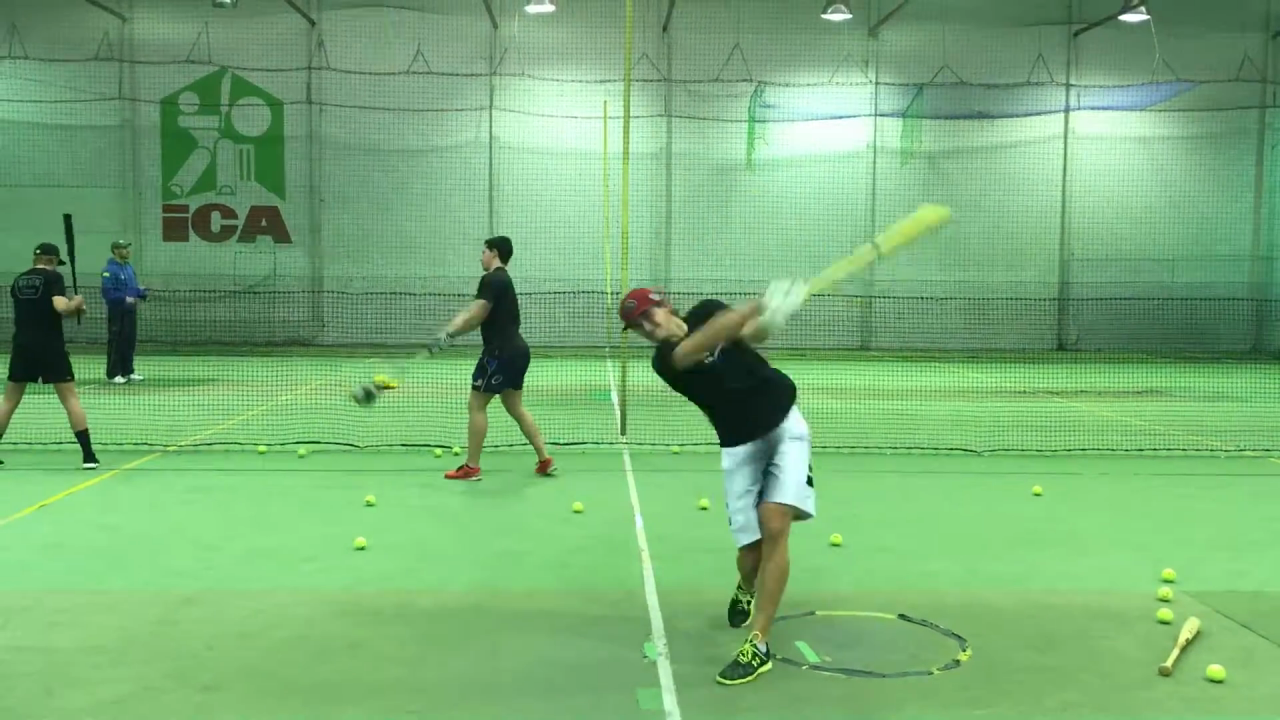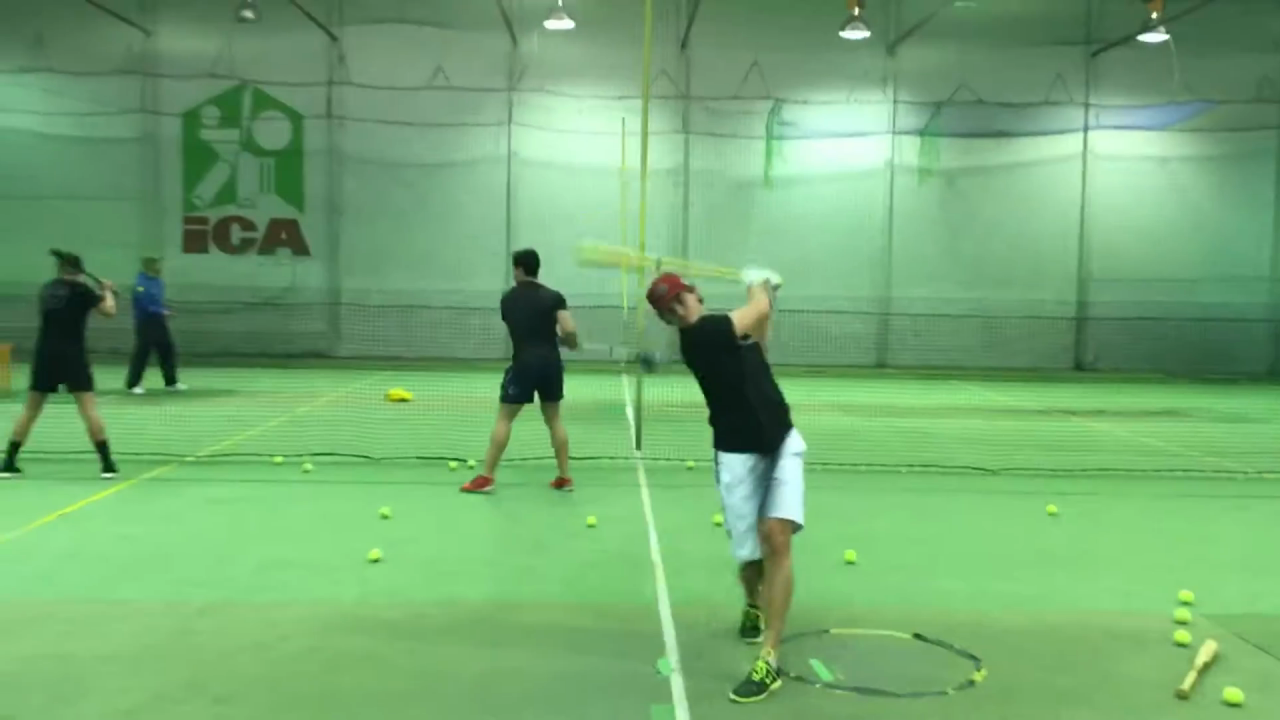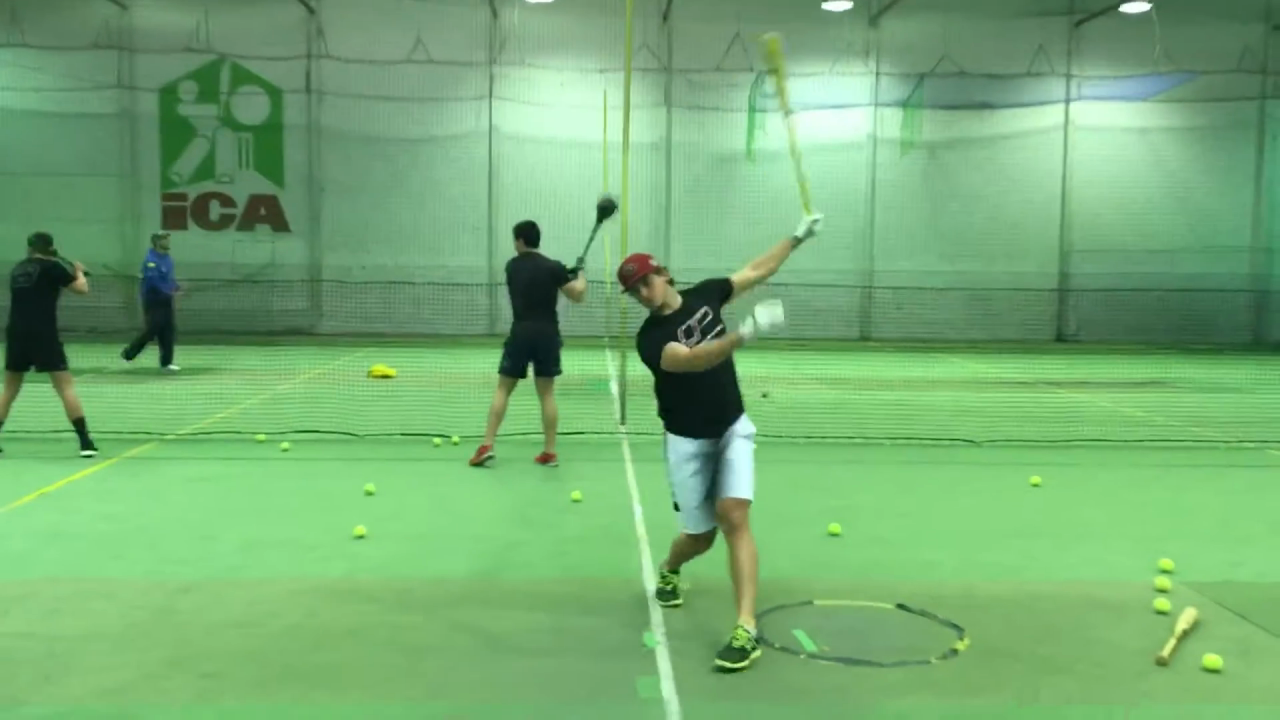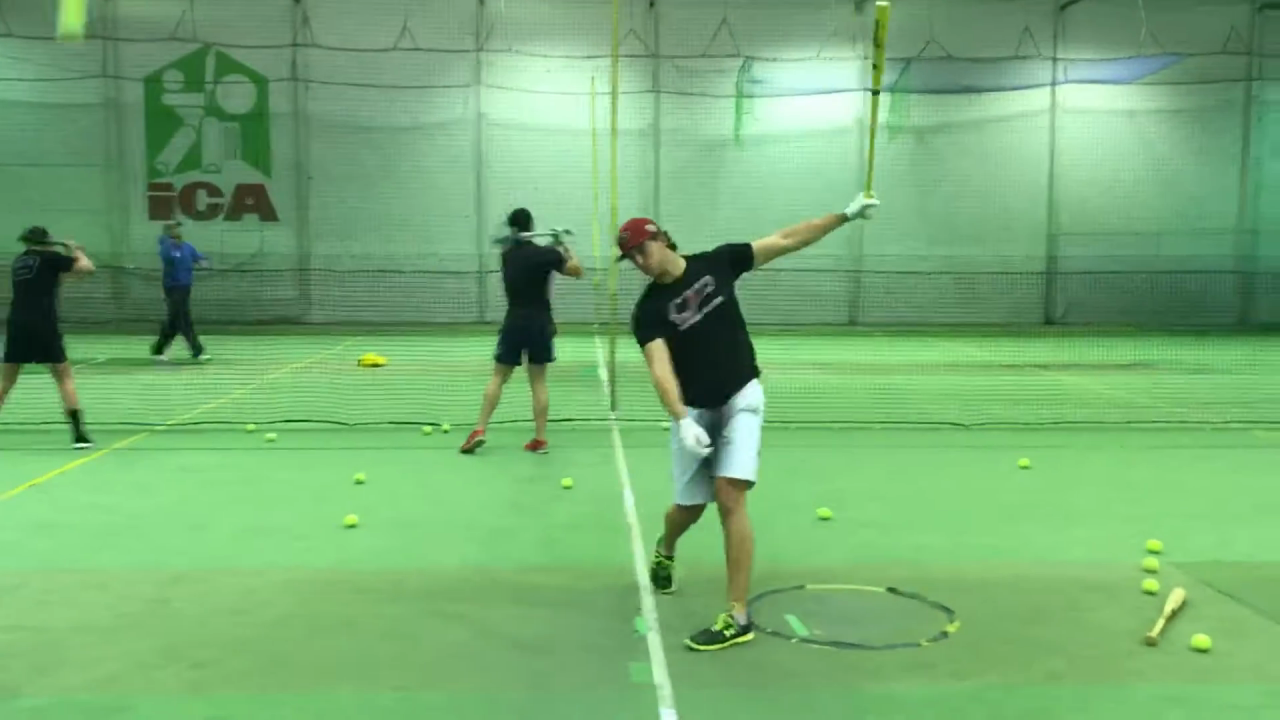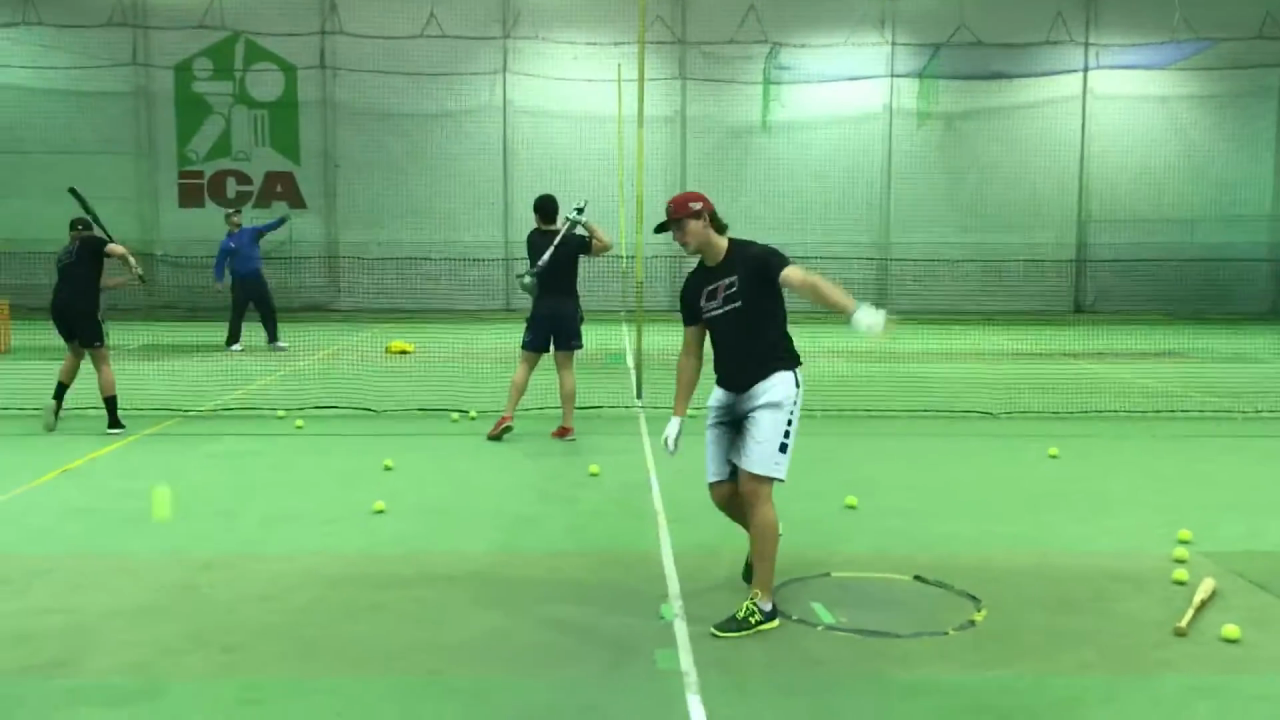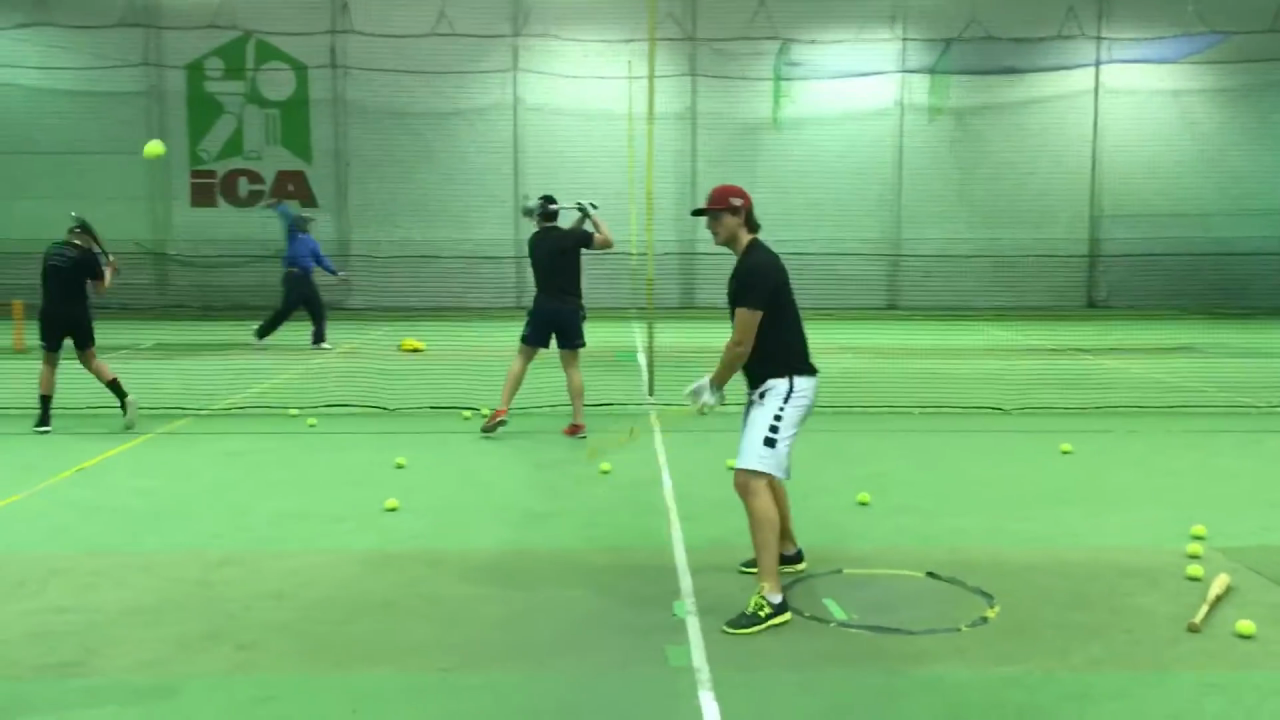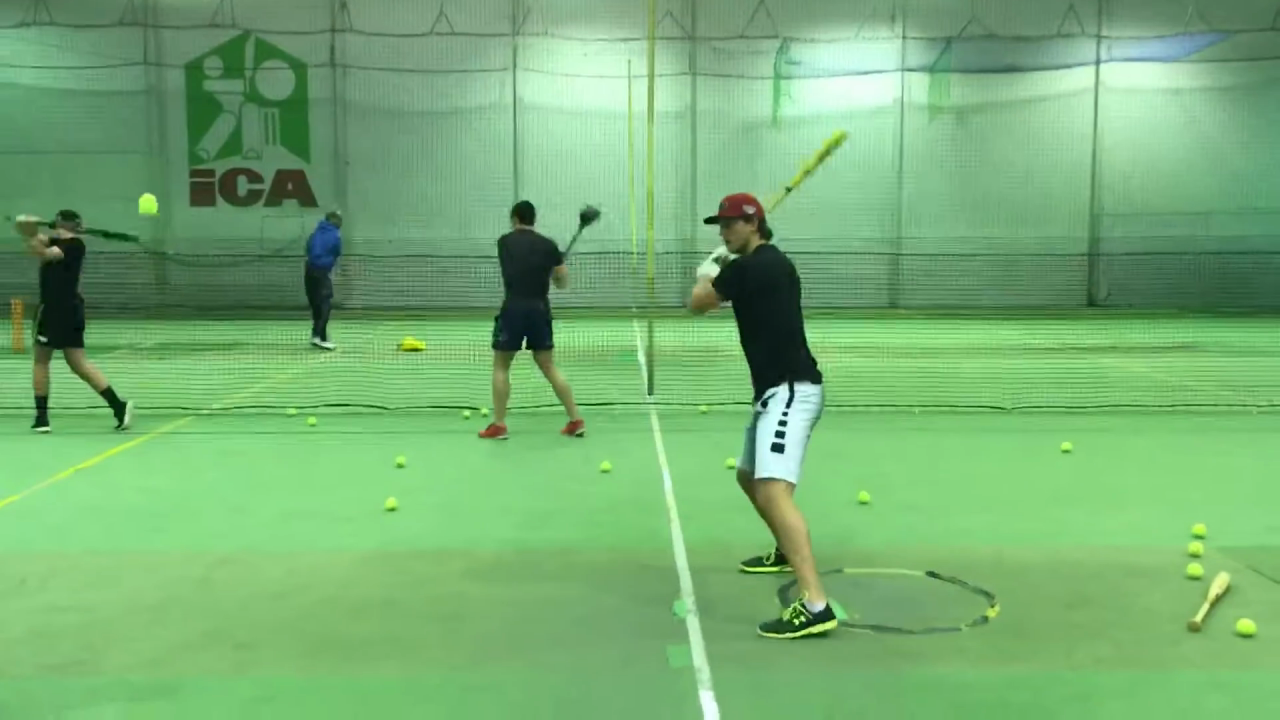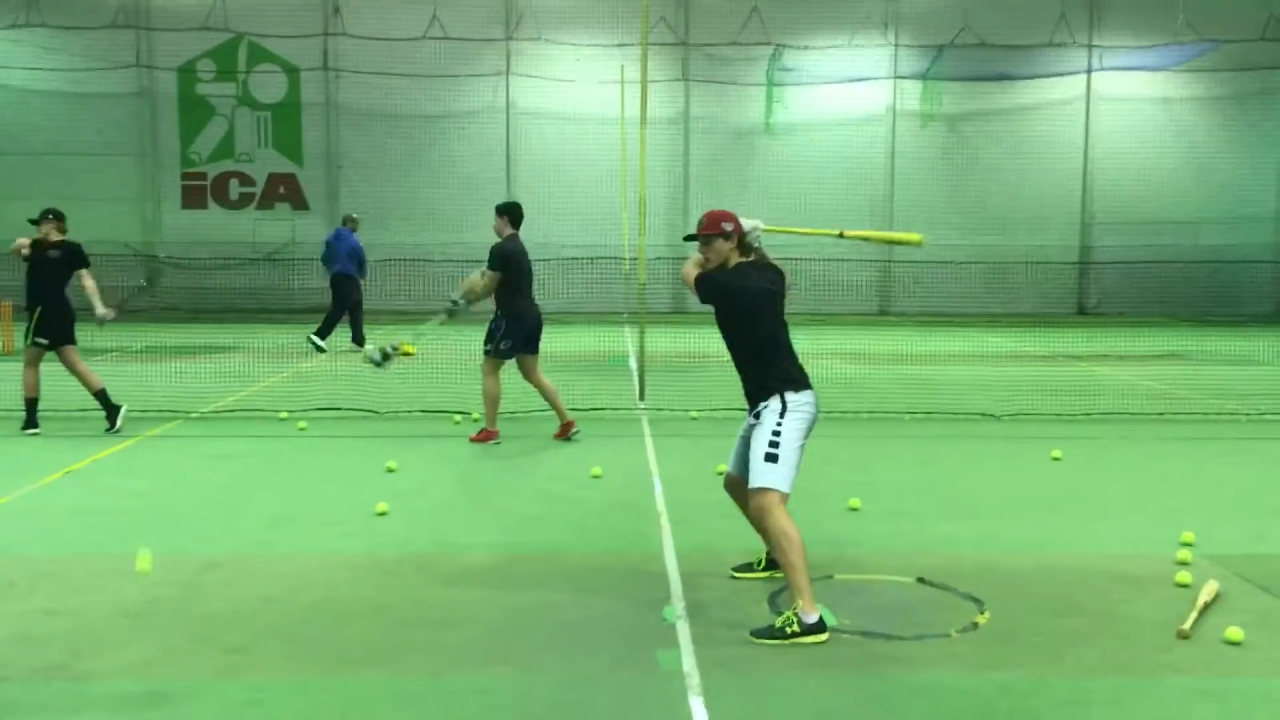
dt=0.4s
person 1, frame 1
left shoulder: (706, 314)
right shoulder: (666, 361)
left elbow: (748, 329)
right elbow: (699, 345)
left wrist: (764, 312)
right wrist: (756, 311)
left hip: (785, 426)
right hip: (741, 445)
left knee: (775, 524)
right knee: (751, 548)
left ankle: (758, 644)
right ankle: (746, 589)
person 1, frame 2
left shoulder: (721, 330)
right shoulder: (698, 336)
left elbow: (757, 338)
right elbow: (759, 309)
left wrist: (763, 288)
right wrist: (758, 286)
left hip: (783, 443)
right hip: (739, 456)
left knee: (776, 537)
right knee: (752, 557)
left ankle: (769, 660)
right ankle: (754, 604)
person 1, frame 3
left shoulder: (704, 295)
right shoulder: (650, 337)
left elbow: (754, 270)
right elbow: (693, 360)
left wrist: (797, 238)
right wrist: (745, 332)
left hip: (733, 429)
right hip: (688, 440)
left knee: (733, 516)
right knee: (700, 535)
left ankle: (747, 629)
right ankle: (669, 571)
person 1, frame 4
left shoulder: (718, 262)
right shoulder: (648, 310)
left elbow: (785, 241)
right elbow: (660, 370)
left wrist: (845, 215)
right wrist: (683, 421)
left hip: (740, 399)
right hip: (695, 411)
left knee: (729, 498)
right knee: (690, 505)
left ankle: (738, 616)
right ankle: (665, 551)
person 1, frame 5
left shoulder: (755, 259)
right shoulder: (693, 286)
left elbow: (806, 282)
right elbow: (691, 353)
left wrist: (855, 310)
right wrist: (678, 415)
left hip: (772, 386)
right hip: (727, 393)
left knee: (753, 489)
right knee: (722, 493)
left ankle: (762, 604)
right ankle: (761, 537)
person 1, frame 6
left shoulder: (757, 266)
right shoulder: (746, 265)
left elbow: (742, 345)
left wrist: (713, 387)
right wrist: (713, 384)
left hip: (785, 385)
right hip: (767, 384)
left knee: (750, 480)
right knee: (760, 475)
left ankle: (771, 597)
right ankle: (787, 549)
person 1, frame 7
left shoulder: (749, 267)
right shoulder: (776, 263)
left elbow: (698, 302)
left wrist: (706, 272)
right wrist: (723, 266)
left hip: (790, 392)
right hip: (782, 389)
left knee: (773, 491)
right knee: (749, 476)
left ankle: (814, 605)
right ankle: (788, 552)
person 1, frame 8
left shoulder: (725, 284)
right shoulder: (767, 275)
left elbow: (687, 271)
left wrist: (739, 241)
right wrist: (755, 246)
left hip: (784, 403)
right hip: (773, 400)
left knee: (767, 502)
right knee: (736, 483)
left ankle: (807, 616)
right ankle: (777, 556)
person 2, frame 1
left shoulder: (493, 279)
right shoulder: (497, 280)
left elbow: (476, 317)
right elbow: (469, 312)
left wrist: (449, 333)
right wrist: (448, 332)
left hip: (500, 352)
right hip: (515, 351)
left knee: (476, 405)
right knee: (515, 407)
left ankle: (472, 467)
right ankle: (544, 459)
person 2, frame 2
left shoulder: (509, 298)
right shoulder: (554, 297)
right elbow: (569, 329)
right wrist: (571, 342)
left hip: (524, 363)
right hip: (552, 363)
left knee: (504, 418)
right knee: (554, 419)
left ankle: (486, 477)
right ankle: (564, 477)
person 2, frame 3
left shoulder: (512, 267)
right shoulder: (554, 268)
right elbow: (577, 296)
left wrist: (565, 274)
right wrist: (580, 275)
left hip: (520, 335)
right hip: (548, 336)
left knee: (502, 390)
right knee: (547, 394)
left ankle: (487, 445)
right ankle: (550, 452)
person 2, frame 4
left shoulder: (508, 253)
right shoulder: (546, 255)
right elbow: (578, 271)
left wrist: (554, 246)
right wrist: (564, 248)
left hip: (514, 322)
right hip: (540, 323)
left knee: (498, 376)
right knee: (538, 381)
left ankle: (479, 430)
right ankle: (540, 439)
person 2, frame 5
left shoulder: (533, 238)
right shoulder: (572, 241)
right elbow: (606, 245)
left wrist: (572, 221)
right wrist: (584, 222)
left hip: (541, 310)
right hip: (568, 311)
left knee: (525, 364)
right knee: (565, 368)
left ankle: (507, 417)
right ankle: (567, 426)
person 2, frame 6
left shoulder: (534, 240)
right shoulder: (573, 237)
right elbow: (608, 242)
left wrist: (581, 219)
right wrist: (591, 216)
left hip: (543, 307)
right hip: (570, 309)
left knee: (522, 358)
right knee: (572, 366)
left ankle: (502, 410)
right ankle: (578, 423)
person 2, frame 7
left shoulder: (505, 242)
right shoulder: (548, 245)
right elbow: (562, 282)
right wrist: (555, 264)
left hip: (512, 309)
right hip: (539, 309)
left knee: (500, 366)
right knee: (549, 368)
left ankle: (499, 425)
right ankle: (576, 420)
person 2, frame 8
left shoulder: (501, 249)
right shoulder: (514, 247)
left elbow: (488, 287)
right elbow: (483, 275)
left wrist: (465, 299)
right wrist: (461, 294)
left hip: (511, 317)
right hip: (529, 316)
left knee: (490, 370)
right knee: (532, 374)
left ankle: (491, 430)
right ankle: (566, 421)
person 3, frame 1
left shoulder: (18, 281)
right shoulder: (53, 277)
right elbow: (60, 307)
left wrist: (69, 311)
right wrist: (75, 302)
left hip: (22, 346)
right hip: (50, 346)
right knee: (70, 400)
right ankle: (88, 454)
person 3, frame 2
left shoulder: (47, 289)
right shoulder: (79, 289)
right elbow: (110, 311)
left wrist: (95, 295)
right wrist: (107, 291)
left hip: (45, 355)
right hip: (72, 355)
left knee: (30, 409)
right knee: (89, 409)
right ankle: (107, 464)
person 3, frame 3
right shoulder: (52, 267)
right elbow: (82, 288)
left wrist: (66, 275)
right wrist: (78, 271)
right hip: (44, 335)
right knee: (66, 388)
right ankle: (85, 442)
person 3, frame 4
left shoulder: (18, 262)
right shoulder: (50, 257)
right elbow: (88, 268)
left wrist: (64, 263)
right wrist: (75, 252)
right hip: (44, 326)
right knee: (65, 379)
right ankle: (79, 434)
person 3, frame 5
left shoulder: (63, 253)
right shoulder: (91, 243)
right elbow: (118, 251)
right wrist: (131, 261)
left hip: (59, 308)
right hip: (83, 309)
left knee: (75, 353)
right knee: (102, 363)
left ankle: (56, 402)
right ankle: (113, 421)
person 3, frame 6
left shoulder: (53, 248)
right shoulder: (88, 256)
right elbow: (101, 288)
right wrist: (109, 270)
left hip: (50, 313)
right hip: (77, 314)
left knee: (49, 363)
right knee: (90, 361)
left ankle: (44, 418)
right ankle: (124, 399)
person 3, frame 7
left shoulder: (74, 244)
right shoulder: (58, 242)
left elbow: (47, 255)
right elbow: (37, 242)
left wrist: (27, 232)
right wrist: (28, 230)
left hip: (54, 307)
right hip: (72, 310)
left knee: (41, 361)
right knee: (79, 364)
left ankle: (41, 418)
right ankle: (119, 406)
person 3, frame 8
left shoulder: (71, 249)
right shoulder: (37, 245)
left elbow: (86, 280)
right elbow: (16, 251)
left wrist: (98, 306)
right wrist: (20, 244)
left hip: (49, 311)
right hip: (43, 311)
left knee: (30, 363)
right knee: (74, 363)
left ankle: (31, 420)
right ankle: (112, 409)
